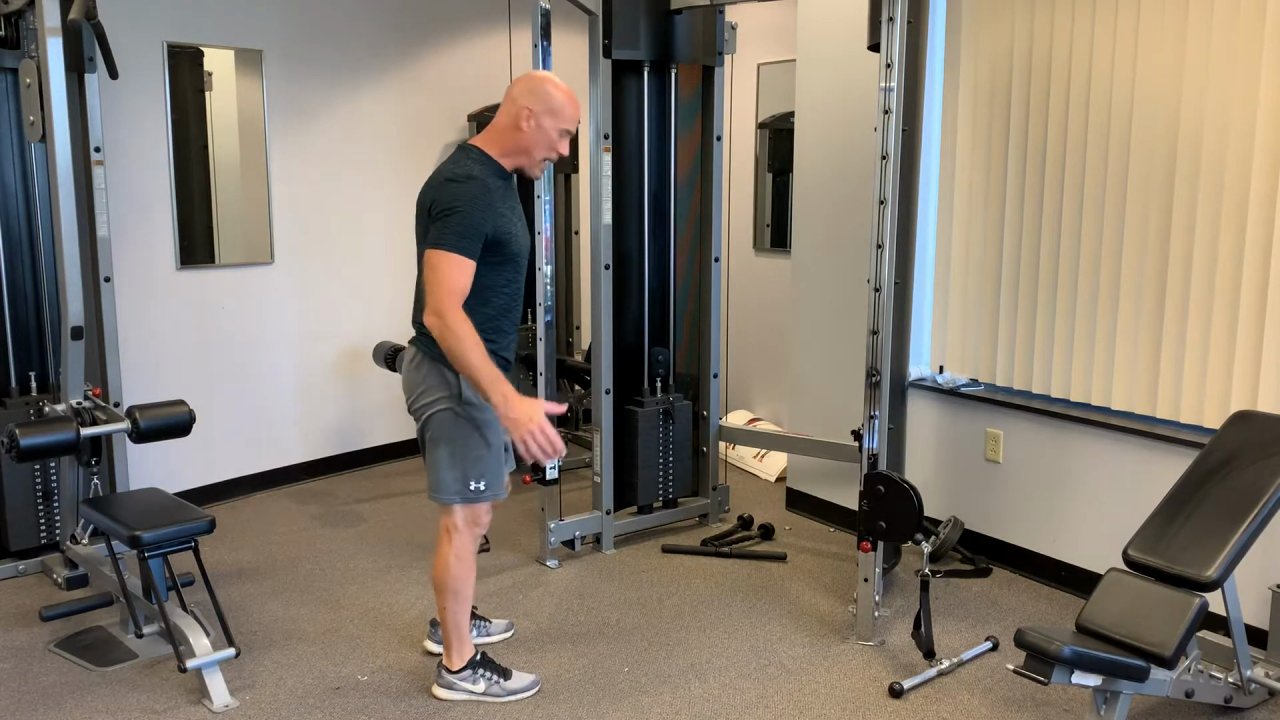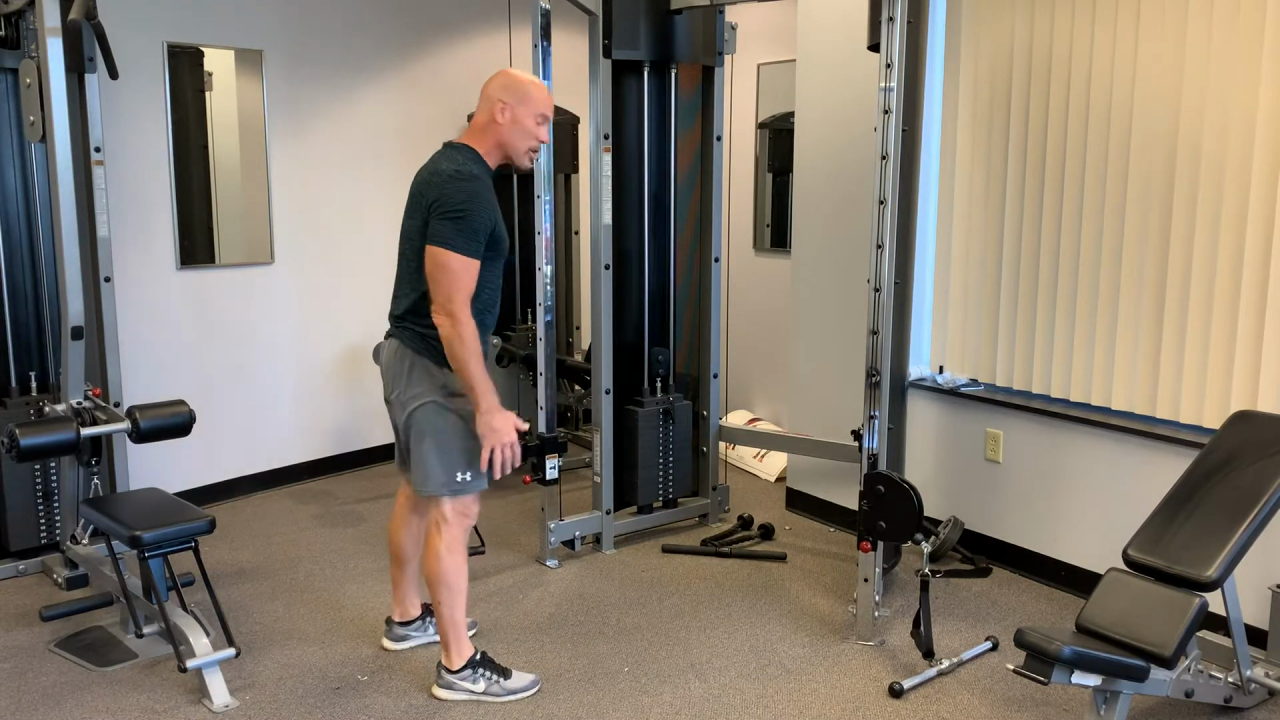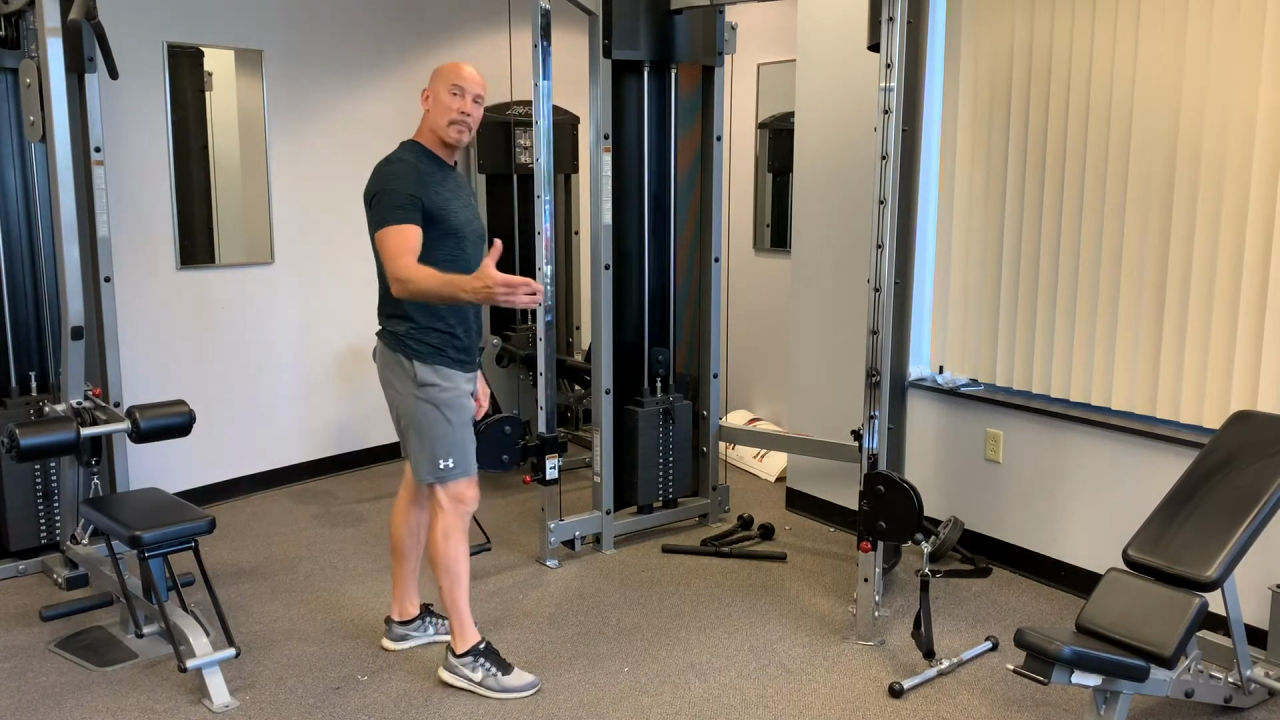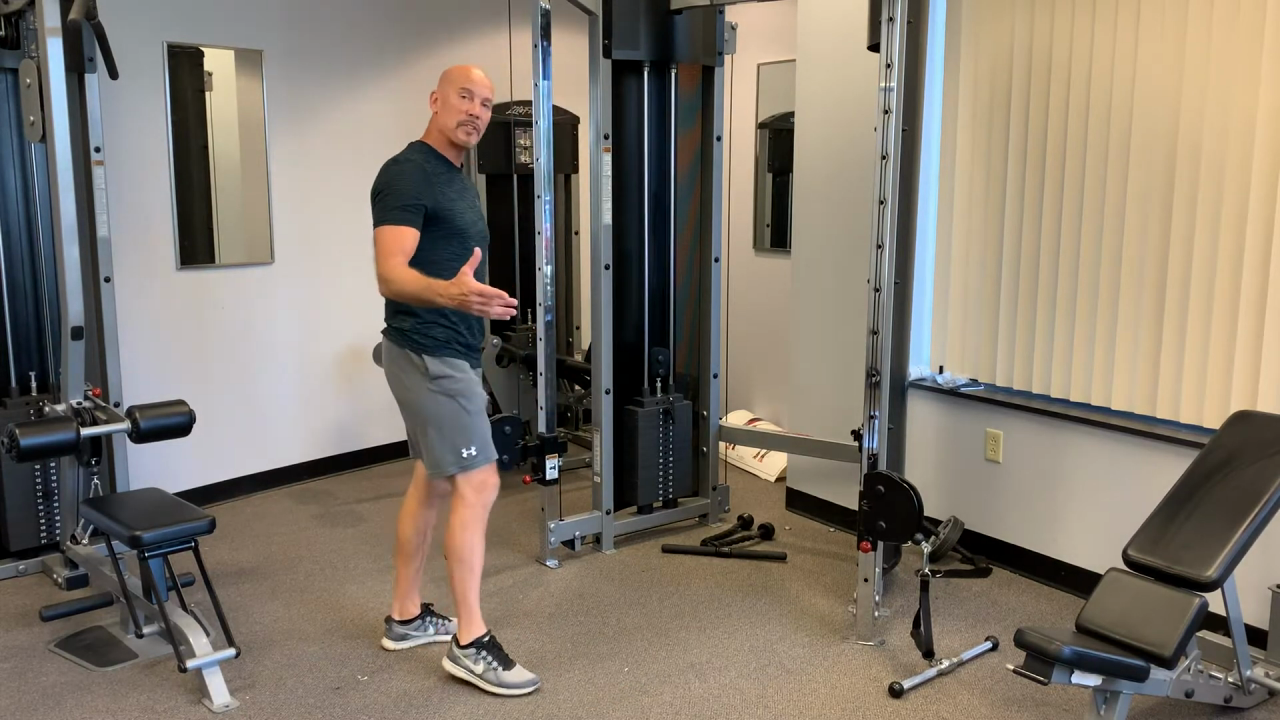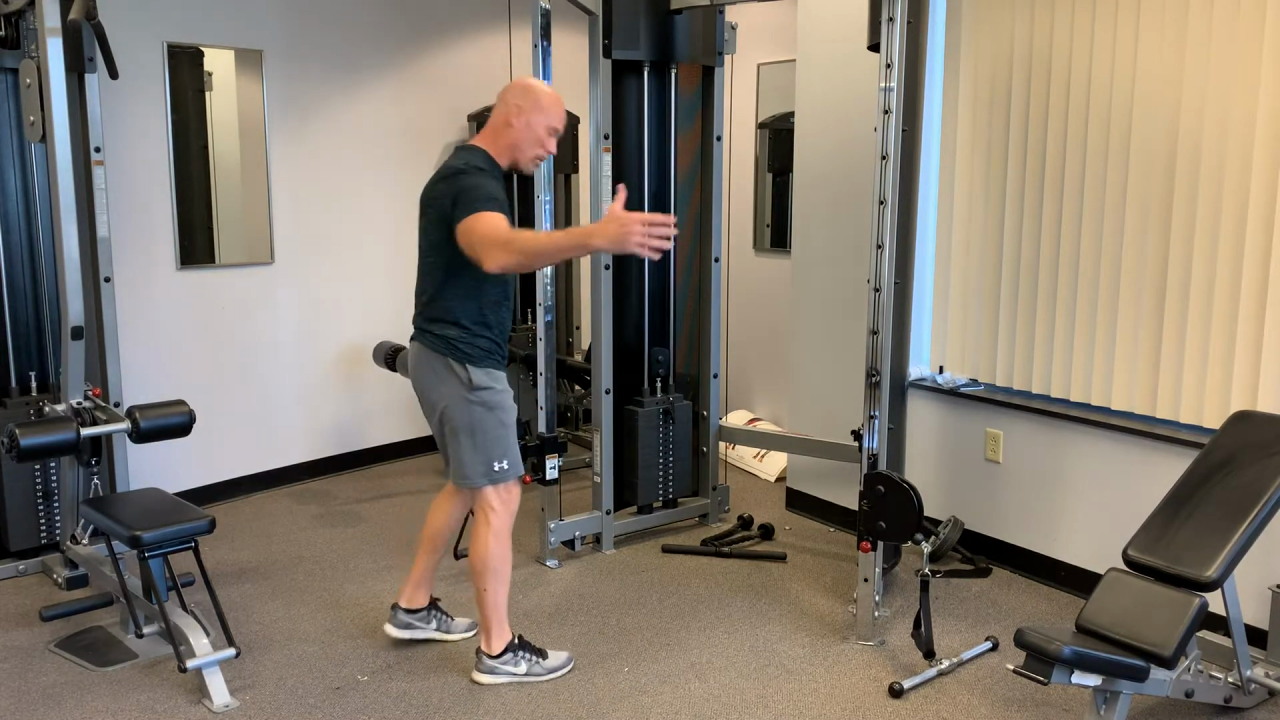
dt=0.5s
person 1, frame 1
left shoulder: (493, 177)
right shoulder: (466, 188)
right elbow: (442, 313)
left wrist: (503, 392)
right wrist: (508, 402)
left hip: (469, 373)
right hip: (456, 376)
left knee: (467, 510)
right knee: (467, 517)
left ankle: (451, 620)
right ankle: (459, 666)
person 1, frame 2
left shoulder: (451, 171)
right shoulder: (465, 187)
right elbow: (452, 314)
right wrist: (489, 411)
left hip: (412, 358)
right hip: (434, 368)
left knee: (417, 493)
right knee: (455, 511)
left ankle: (406, 616)
right ankle: (459, 666)
person 1, frame 3
left shoulder: (455, 181)
right shoulder: (399, 174)
right elbow: (402, 277)
left wrist: (474, 368)
right wrist: (474, 287)
left hip: (447, 360)
right hip: (421, 362)
left knee: (421, 486)
right knee: (456, 497)
left ankle: (406, 616)
right ankle: (465, 650)
person 1, frame 4
left shoulder: (460, 182)
right shoulder: (406, 174)
right elbow: (392, 274)
left wrist: (472, 367)
right wrist: (450, 294)
left hip: (450, 355)
right hip: (429, 357)
left knee: (432, 484)
right knee: (477, 486)
left ankle: (407, 615)
right ankle: (471, 642)
person 1, frame 5
left shoulder: (472, 173)
right shoulder: (470, 178)
right elbow: (496, 253)
right wrist: (596, 236)
left hip: (452, 355)
right hip: (462, 362)
left knee: (466, 485)
right knee: (498, 499)
left ankle: (413, 606)
right ankle: (498, 649)
